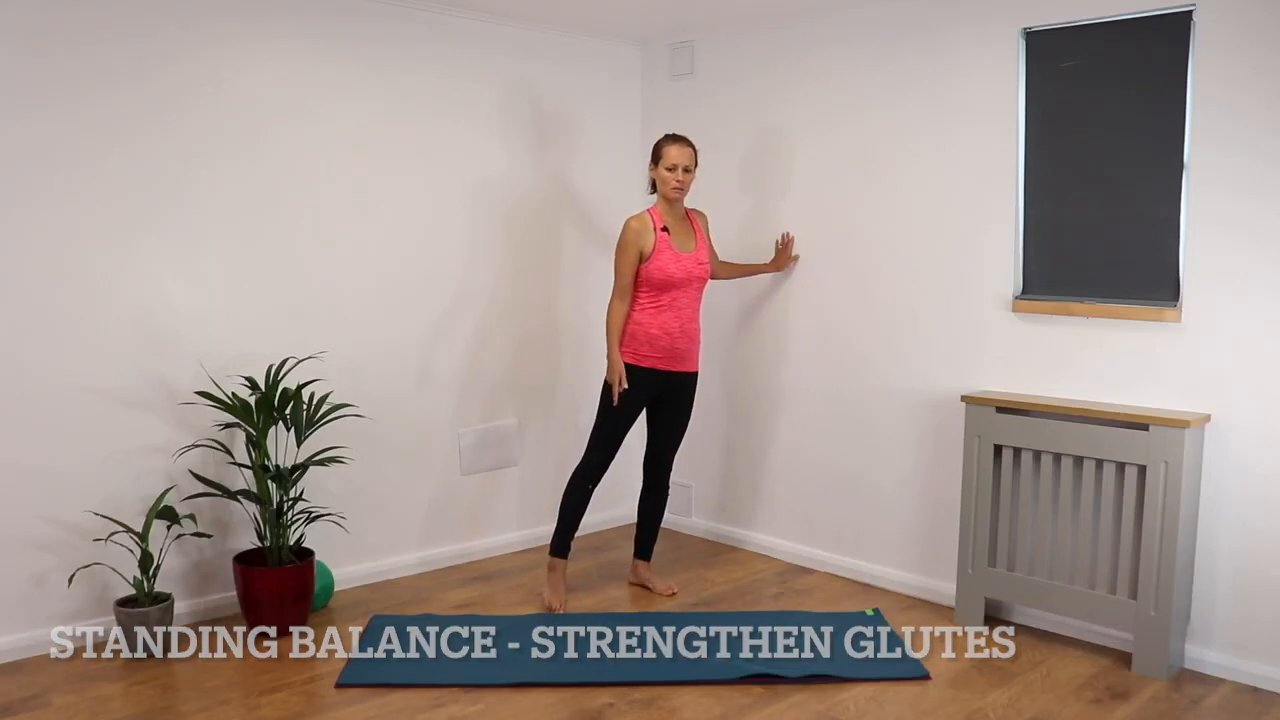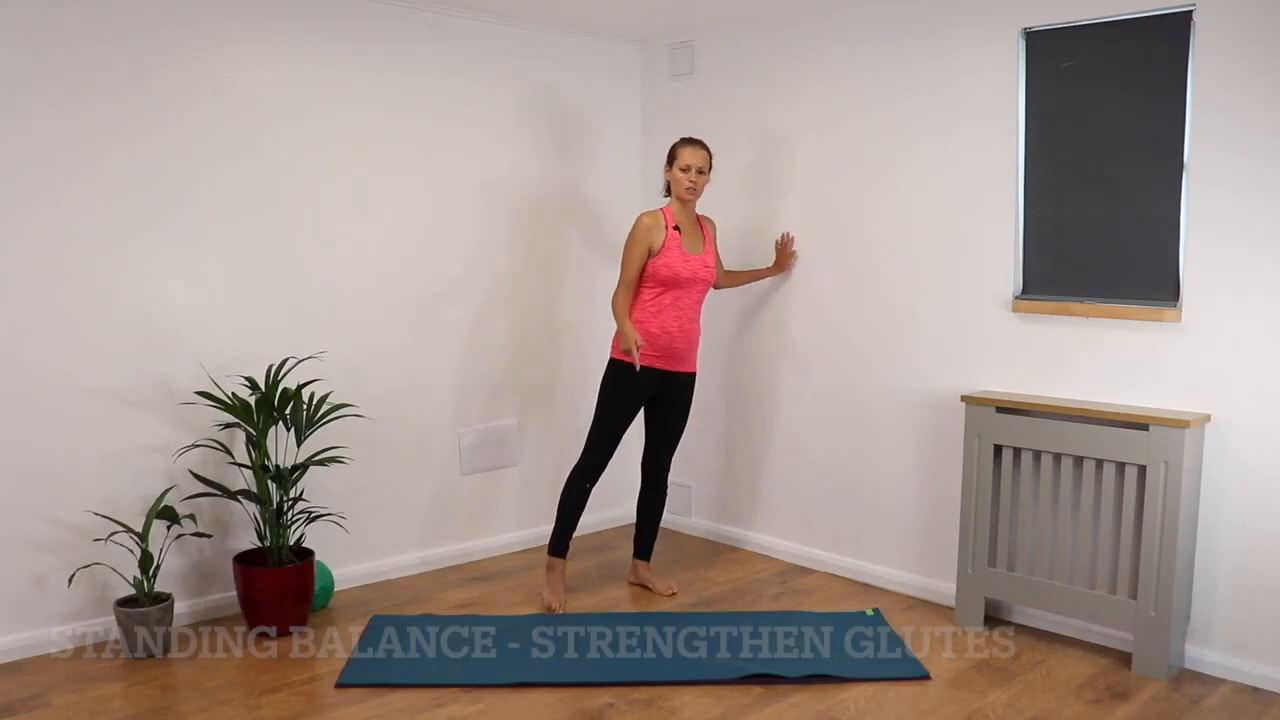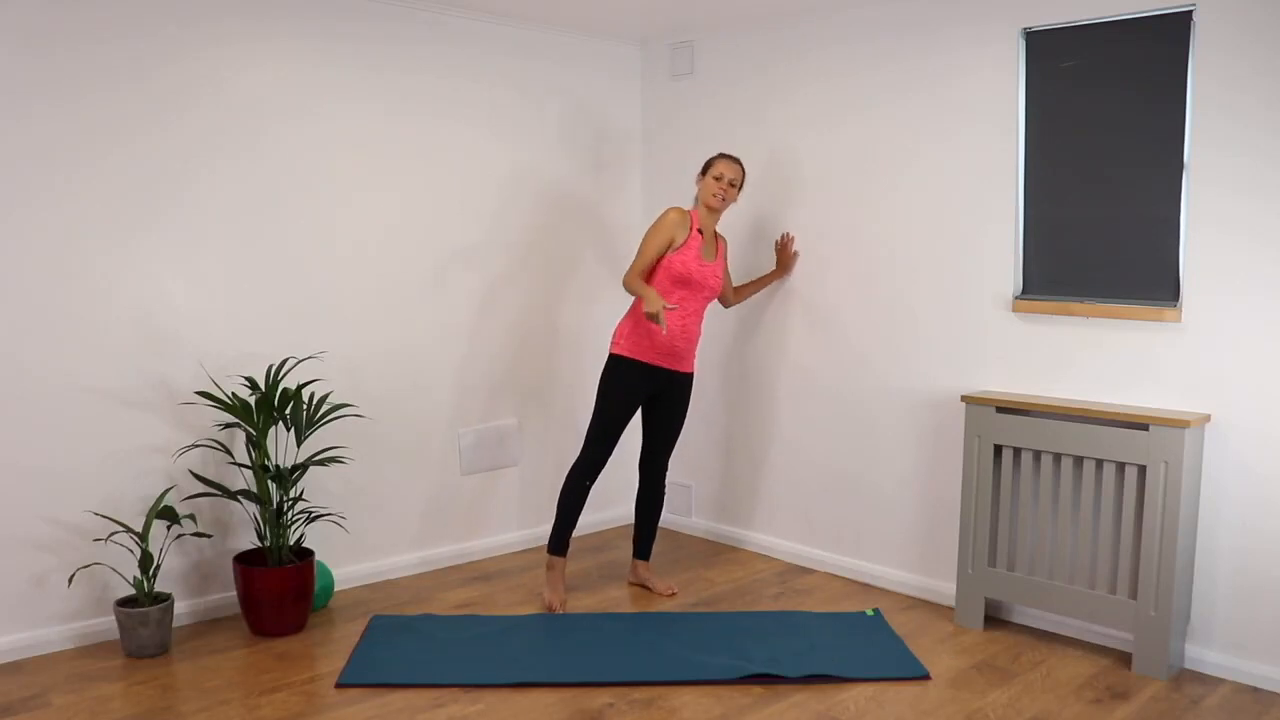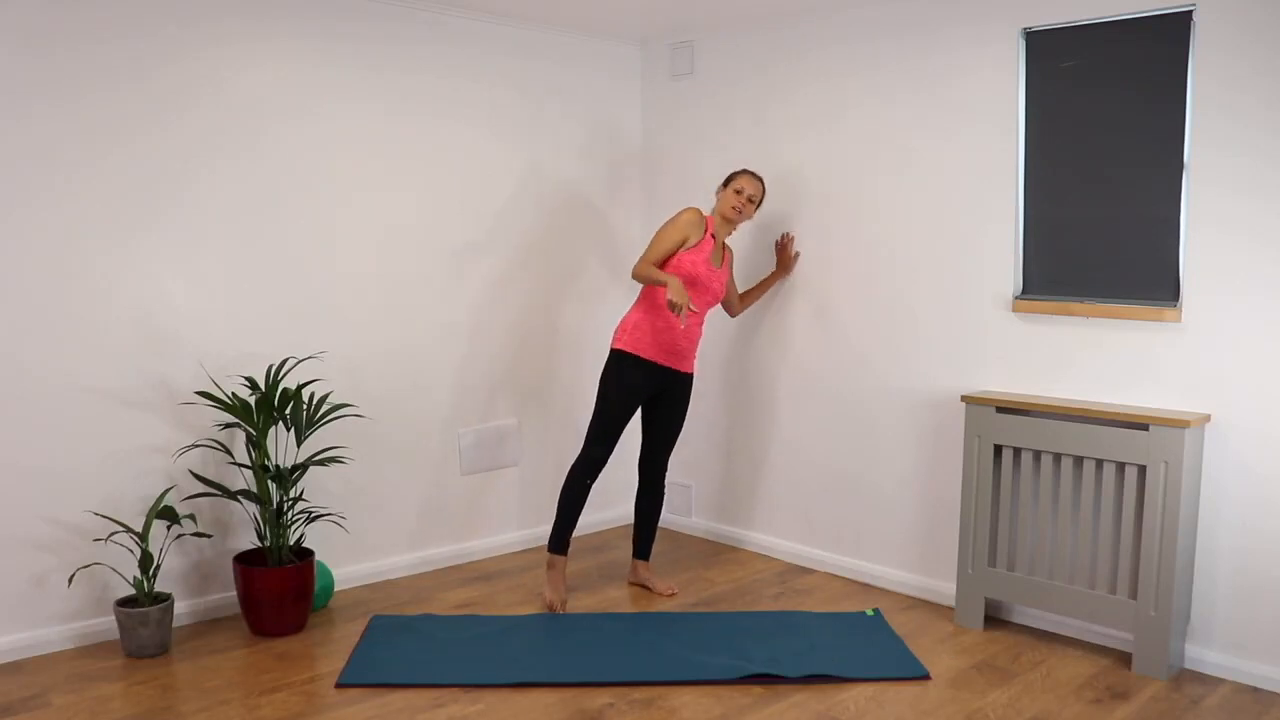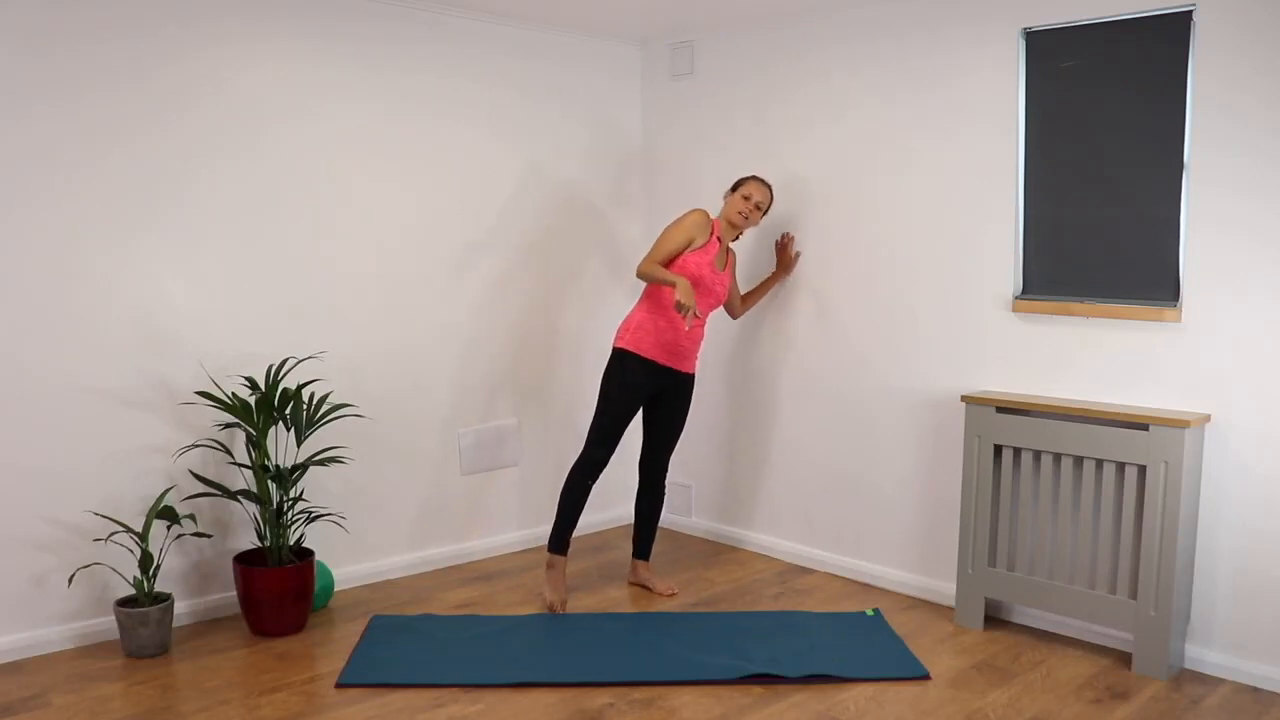
dt=0.3s
person 1, frame 1
left shoulder: (699, 221)
right shoulder: (637, 227)
left elbow: (713, 269)
right elbow: (620, 299)
left wrist: (771, 266)
right wrist: (613, 358)
left hip: (682, 368)
right hip: (637, 364)
left knee: (659, 469)
right knee: (596, 462)
left ankle: (641, 566)
right ankle: (557, 566)
person 1, frame 2
left shoulder: (708, 228)
right shoulder: (650, 223)
left elbow: (718, 279)
right elbow: (623, 292)
left wrist: (773, 269)
right wrist: (626, 325)
left hip: (681, 369)
right hip: (635, 363)
left knee: (658, 468)
right knee: (594, 460)
left ankle: (641, 566)
right ankle: (555, 567)
person 1, frame 3
left shoulder: (720, 244)
right shoulder: (674, 220)
left elbow: (727, 297)
right elbow: (631, 277)
left wrist: (776, 274)
right wrist: (649, 294)
left hip: (678, 369)
right hip: (634, 357)
left knee: (655, 468)
right knee: (593, 457)
left ankle: (640, 565)
right ankle: (555, 564)
person 1, frame 4
left shoulder: (726, 255)
right shoulder: (691, 221)
left elbow: (735, 307)
right elbow: (640, 268)
left wrist: (778, 275)
right wrist: (672, 281)
left hip: (678, 370)
right hip: (635, 355)
left knee: (655, 468)
right knee: (594, 456)
left ankle: (640, 566)
right ankle: (555, 564)
person 1, frame 5
left shoulder: (730, 257)
right shoulder: (697, 222)
left elbow: (737, 309)
right elbow: (644, 267)
left wrist: (779, 274)
right wrist: (680, 281)
left hip: (680, 370)
right hip: (637, 355)
left knee: (655, 468)
right knee: (595, 456)
left ankle: (640, 565)
right ankle: (555, 563)
